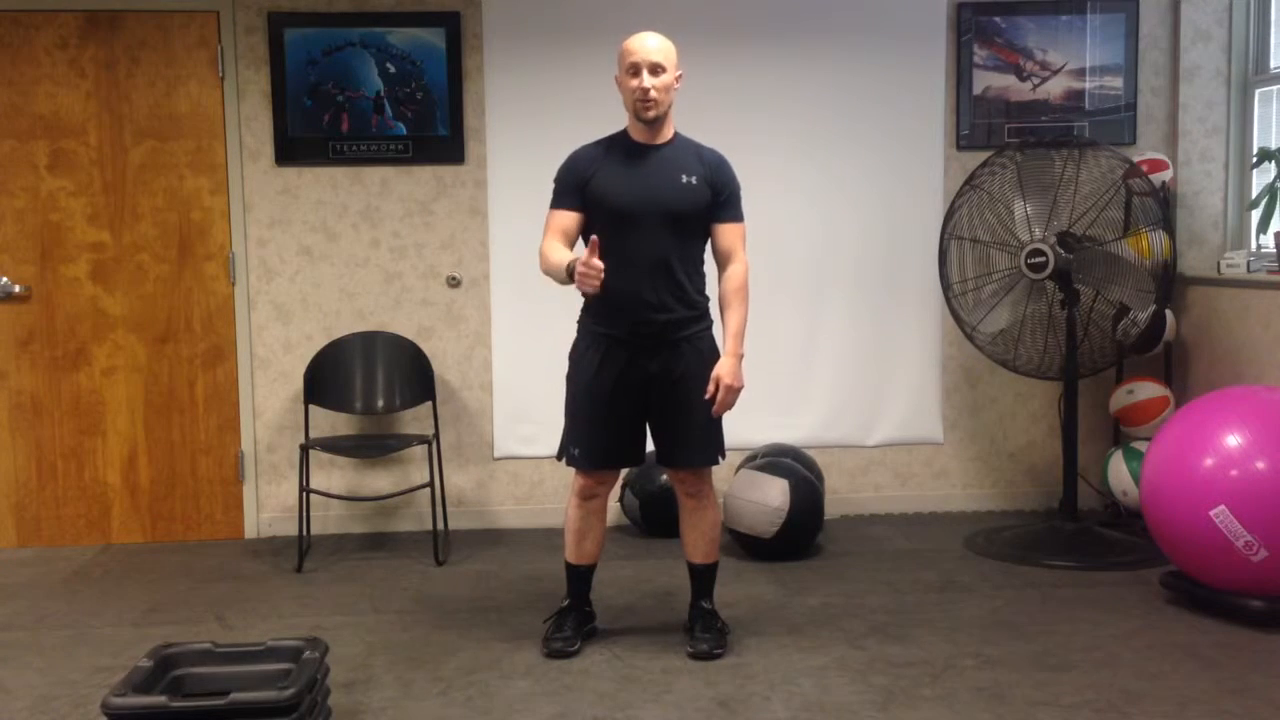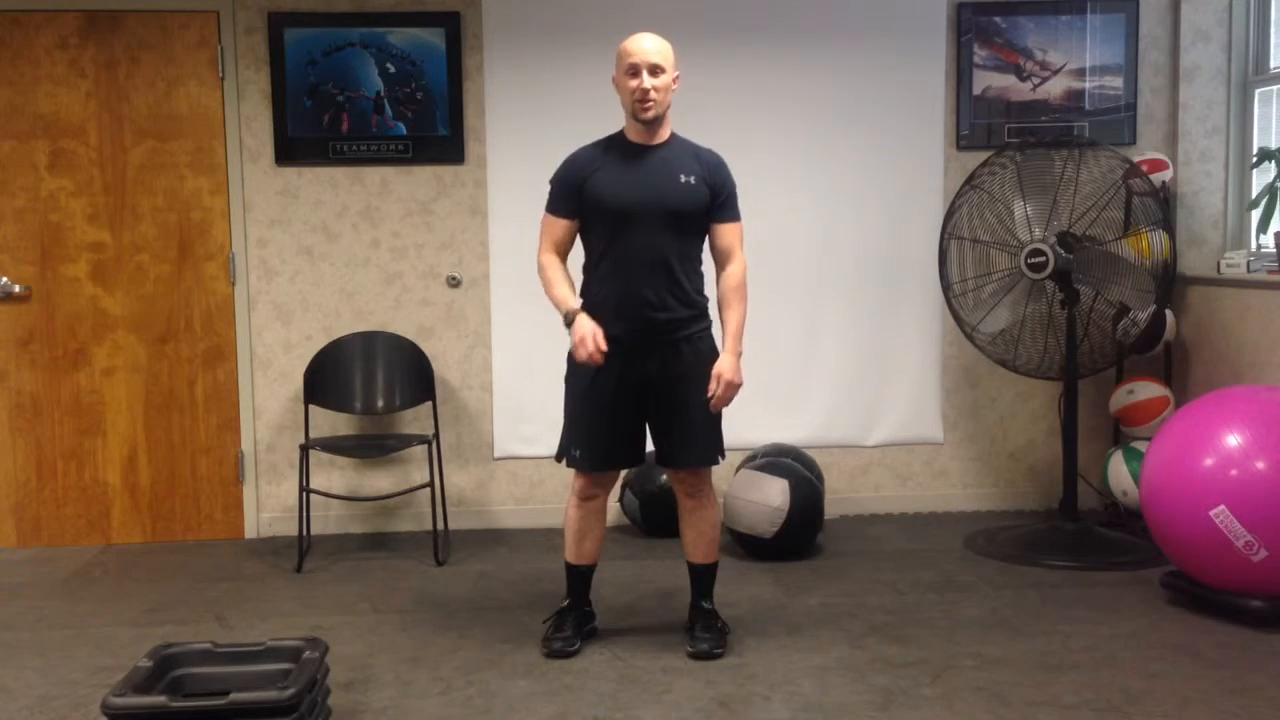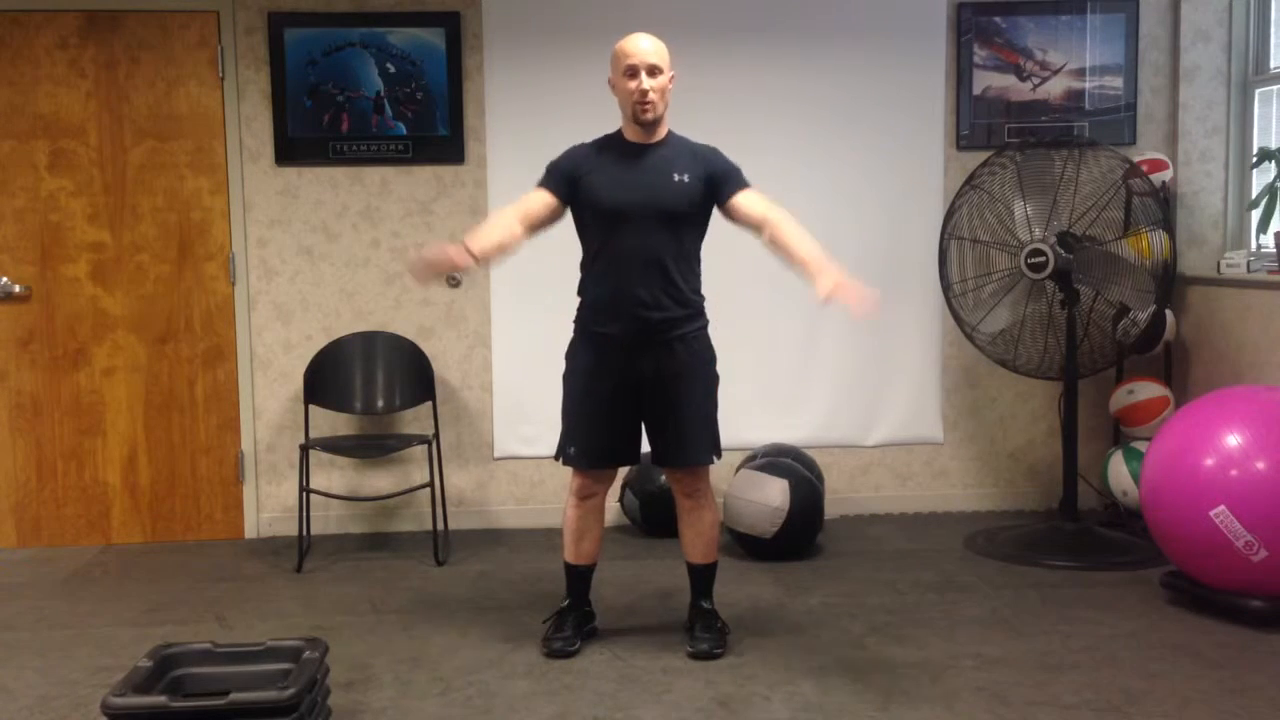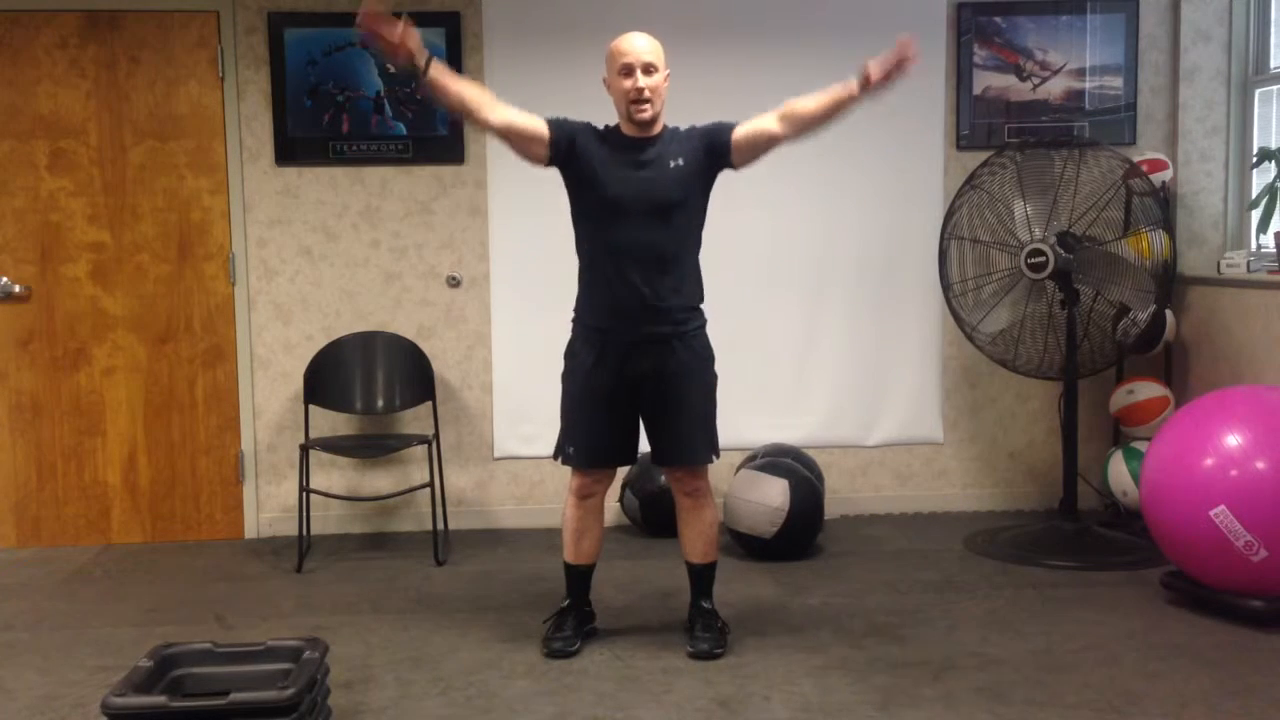
dt=0.3s
person 1, frame 1
left shoulder: (709, 168)
right shoulder: (586, 164)
left elbow: (733, 263)
right elbow: (550, 245)
left wrist: (732, 352)
right wrist: (571, 266)
left hip: (686, 348)
right hip: (604, 347)
left knee: (694, 481)
right knee: (590, 481)
left ankle: (703, 608)
right ankle: (576, 607)
person 1, frame 2
left shoulder: (705, 167)
right shoulder: (583, 167)
left elbow: (731, 262)
right elbow: (550, 254)
left wrist: (731, 349)
right wrist: (575, 316)
left hip: (685, 348)
right hip: (604, 351)
left knee: (694, 481)
right knee: (590, 482)
left ankle: (703, 608)
right ankle: (576, 608)
person 1, frame 3
left shoulder: (702, 162)
right shoulder: (581, 164)
left elbow: (766, 219)
right elbow: (520, 217)
left wrist: (820, 268)
right wrist: (467, 250)
left hip: (682, 347)
right hip: (599, 348)
left knee: (692, 480)
right knee: (587, 481)
left ankle: (702, 607)
right ankle: (575, 607)
person 1, frame 4
left shoulder: (700, 147)
right shoulder: (579, 147)
left elbow: (782, 122)
right elbow: (492, 113)
left wrist: (858, 87)
right wrist: (420, 64)
left hip: (679, 345)
right hip: (599, 346)
left knee: (691, 480)
right knee: (586, 482)
left ankle: (703, 609)
right ankle: (575, 608)
